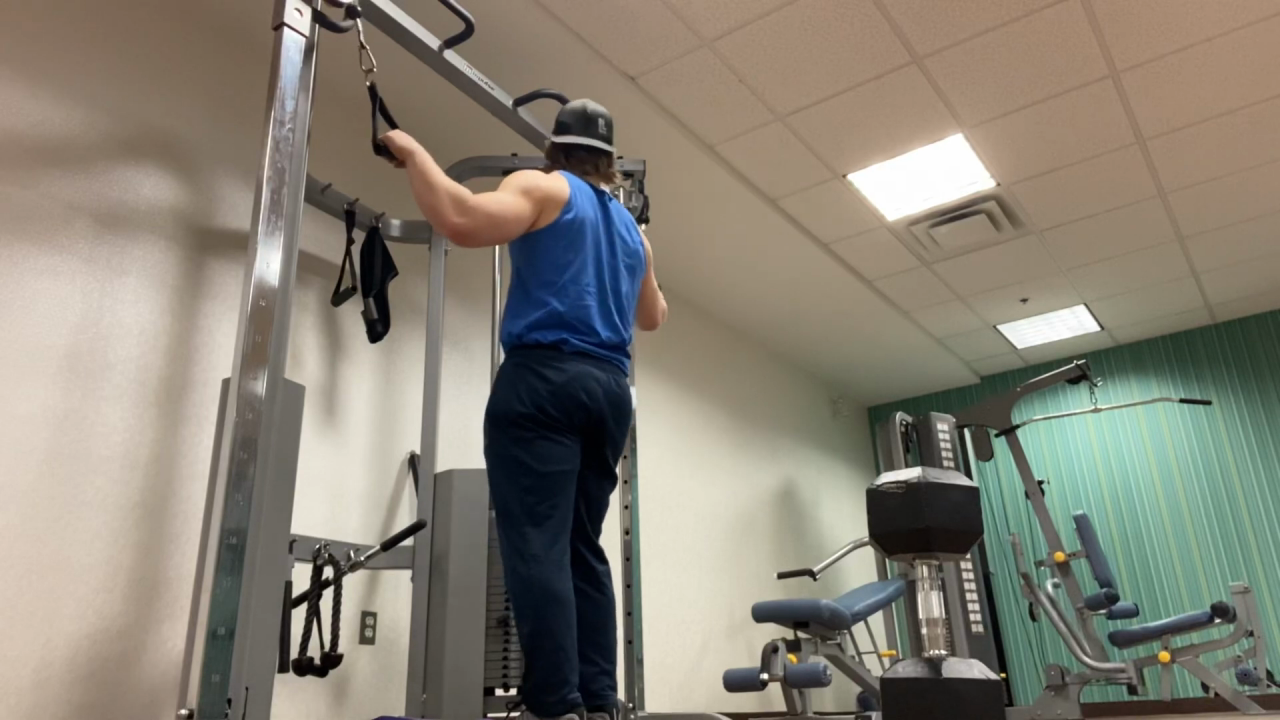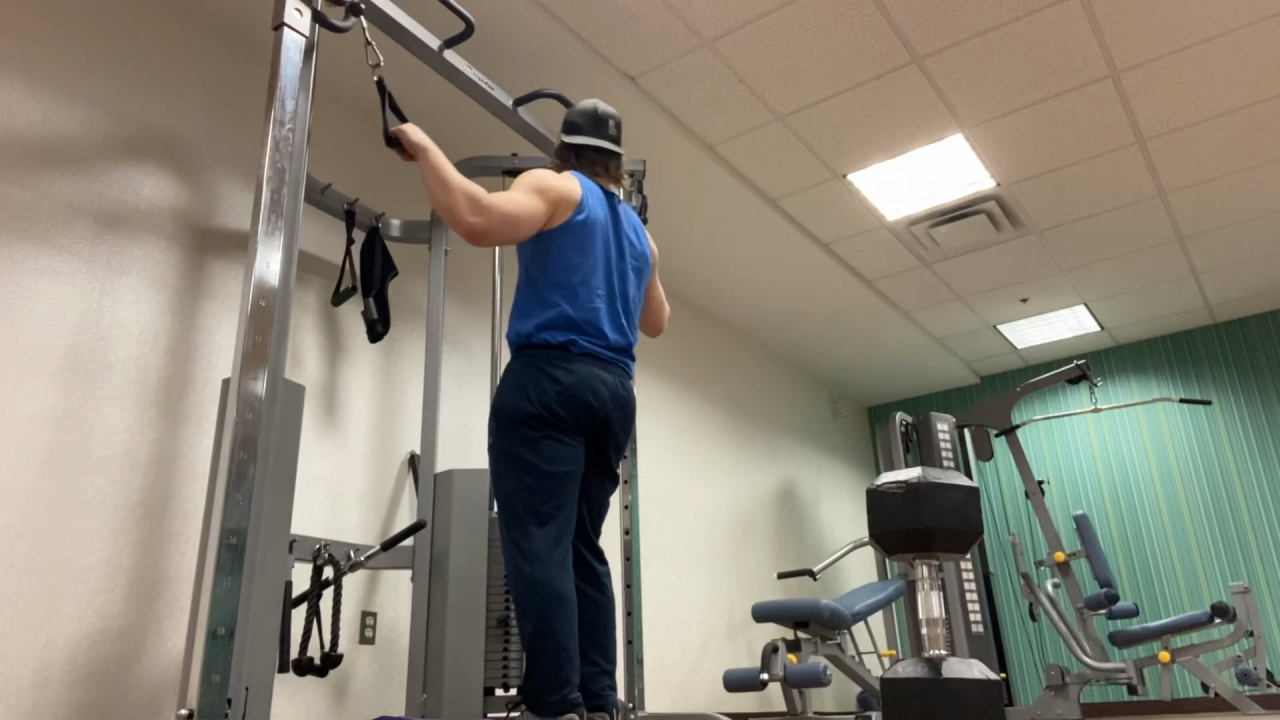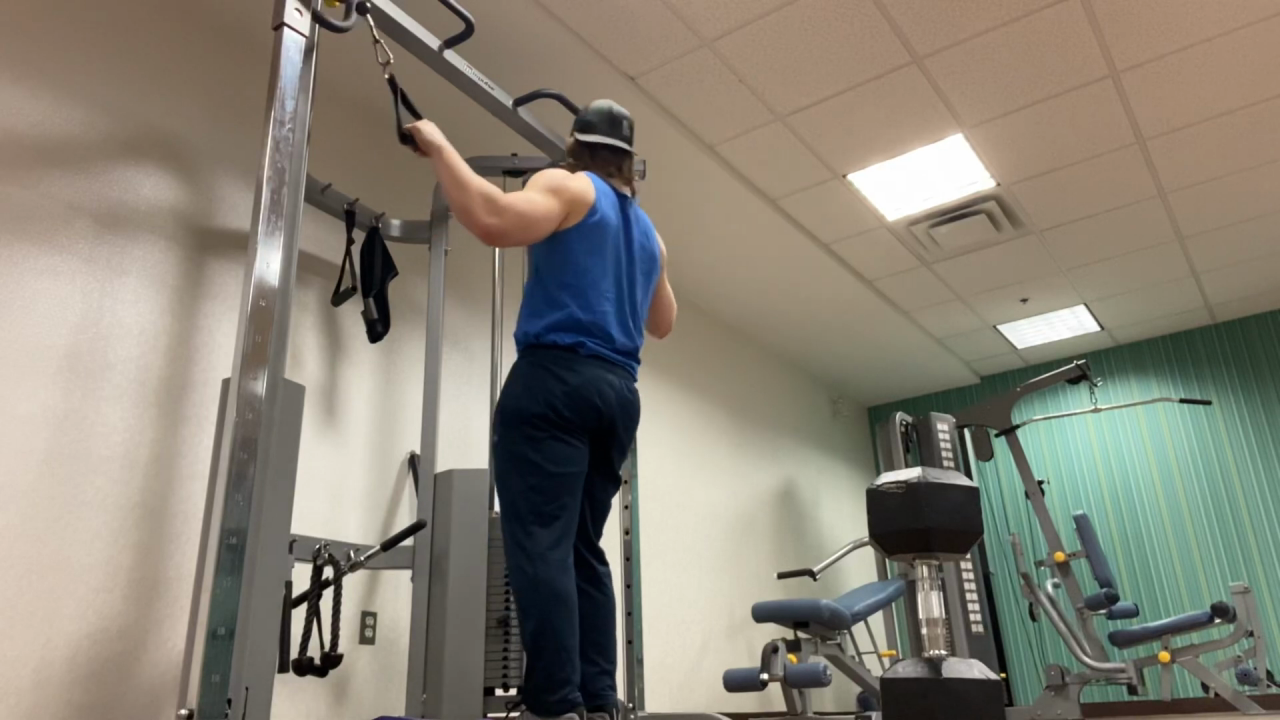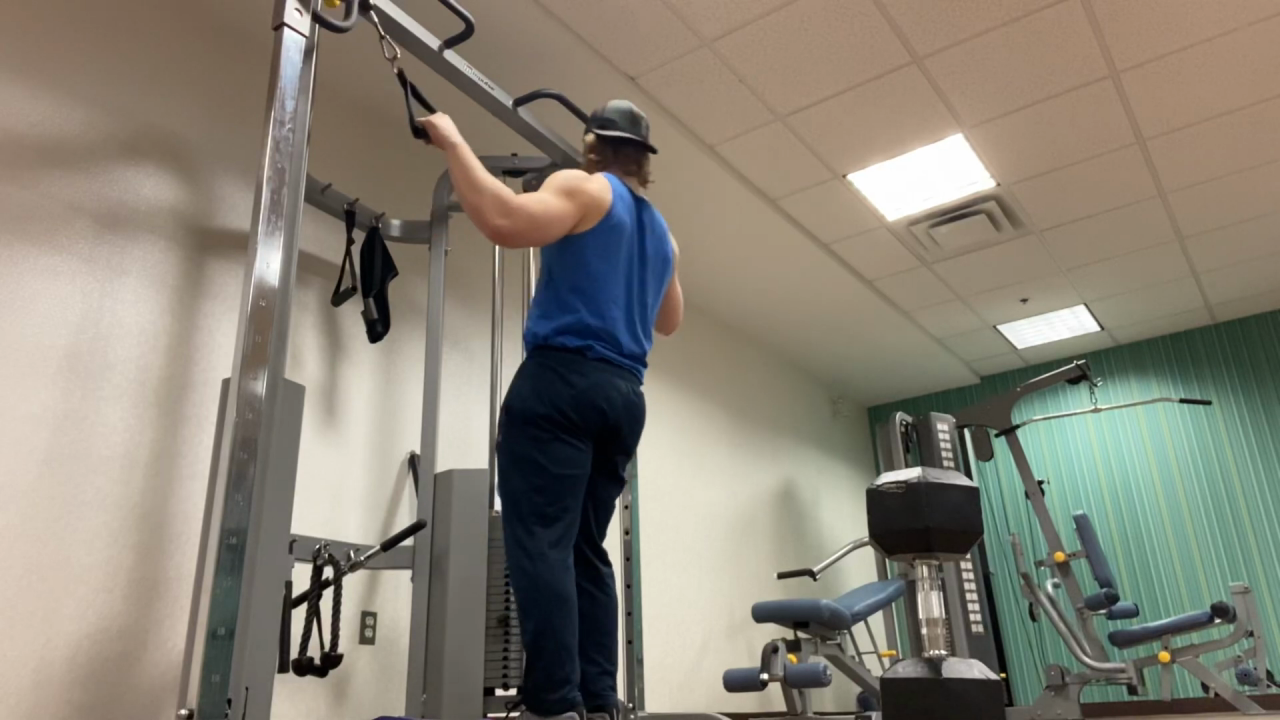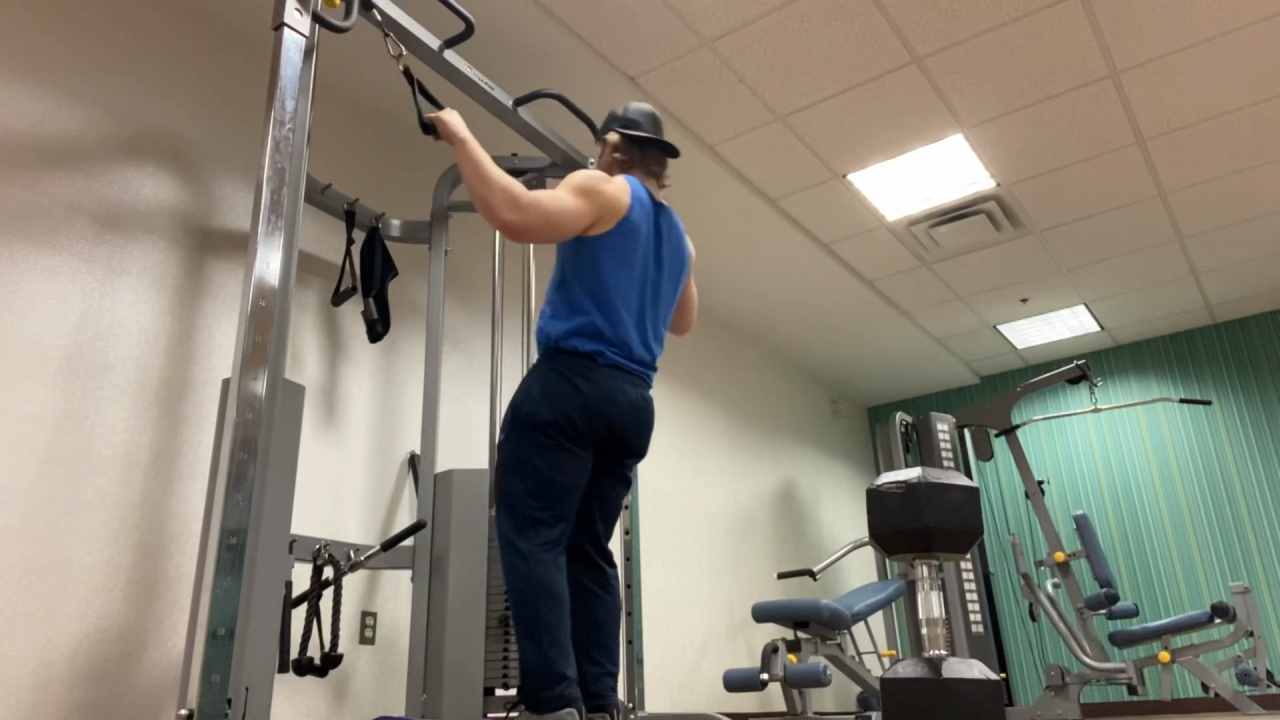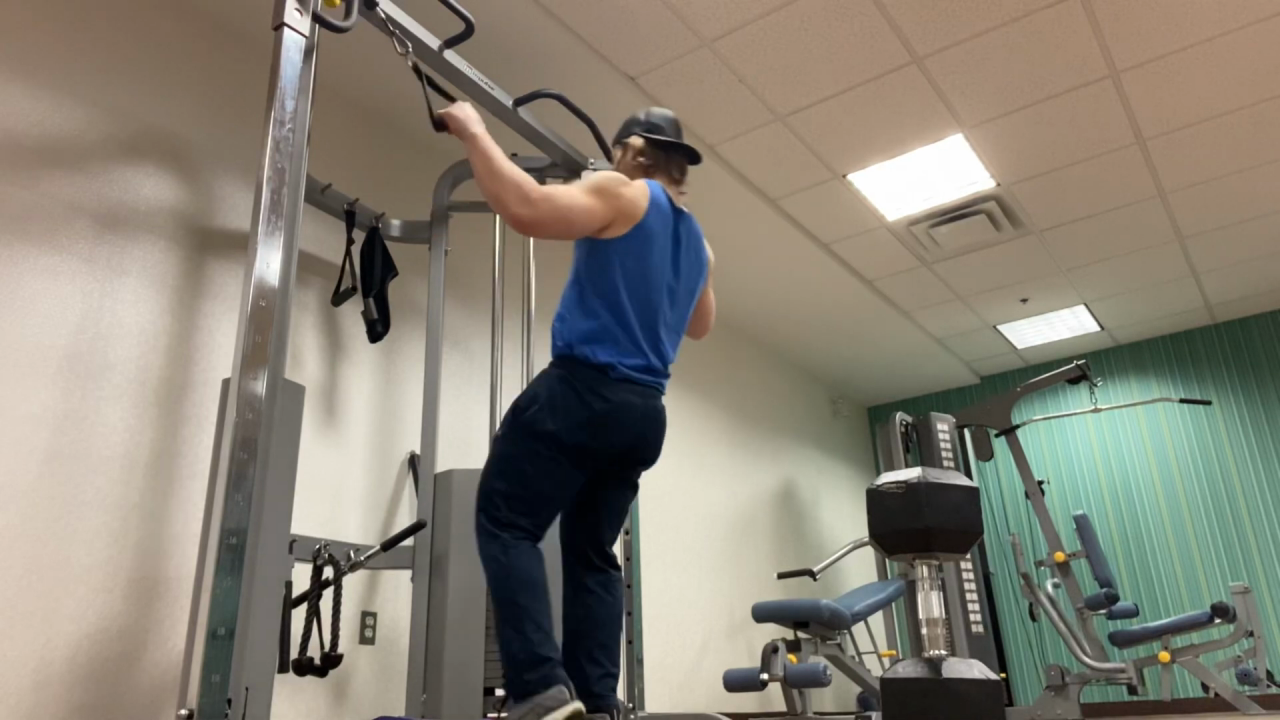
dt=0.1s
person 1, frame 1
left shoulder: (543, 188)
right shoulder: (631, 229)
left elbow: (462, 220)
right elbow: (653, 316)
left wrist: (413, 153)
left hip: (543, 381)
right hip: (610, 391)
left knee: (537, 547)
right knee: (581, 550)
person 1, frame 2
left shoulder: (553, 187)
right shoulder: (638, 232)
left elbow: (478, 220)
right elbow: (655, 321)
left wrist: (425, 148)
left hip: (548, 380)
right hip: (613, 392)
left knee: (538, 547)
right knee: (581, 550)
person 1, frame 3
left shoulder: (565, 187)
right shoulder: (648, 232)
left elbow: (493, 221)
right elbow: (663, 322)
left wrist: (439, 146)
left hip: (555, 381)
right hip: (618, 393)
left knee: (541, 545)
right knee: (583, 550)
person 1, frame 4
left shoulder: (585, 189)
right shoulder: (662, 233)
left elbow: (504, 221)
right elbow: (669, 320)
left wrist: (452, 141)
left hip: (561, 381)
right hip: (623, 397)
left knee: (538, 541)
right knee: (582, 549)
person 1, frame 5
left shoulder: (601, 190)
right shoulder: (678, 235)
left elbow: (515, 215)
right elbow: (683, 320)
left wrist: (461, 137)
left hip: (571, 386)
right hip: (632, 401)
left knee: (531, 539)
right knee: (588, 551)
person 1, frame 6
left shoulder: (624, 196)
right shoulder: (698, 242)
left elbow: (525, 208)
right elbow: (699, 323)
left wrist: (472, 130)
left hip: (582, 390)
right hip: (643, 412)
left knee: (505, 525)
right knee: (591, 555)
